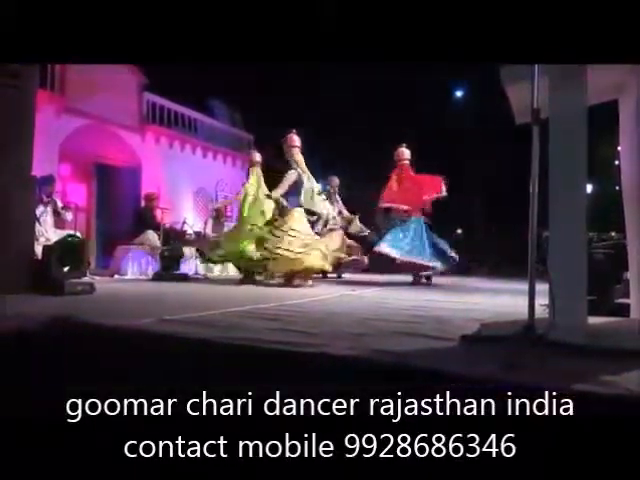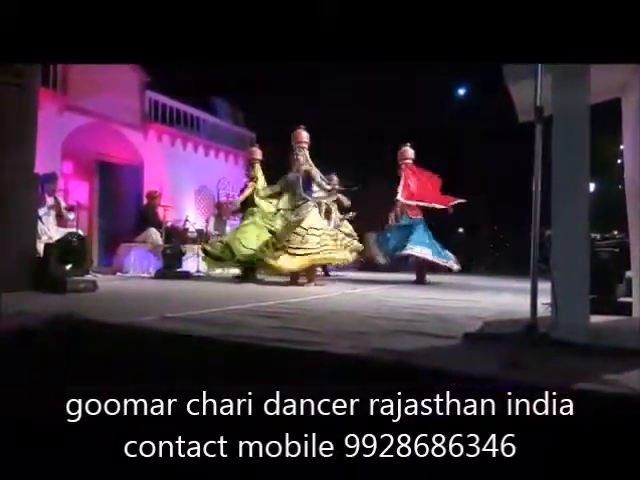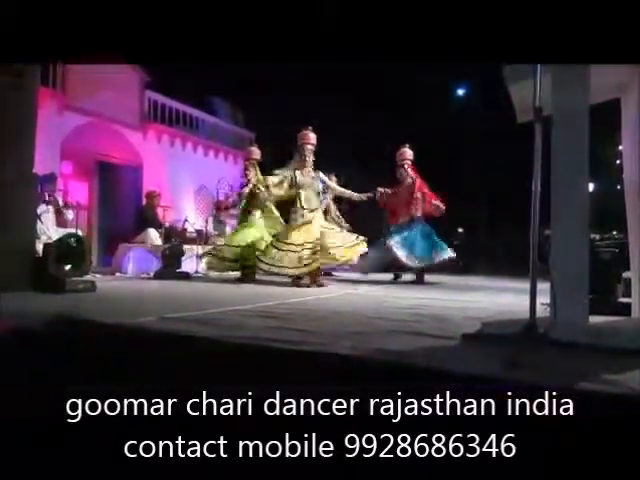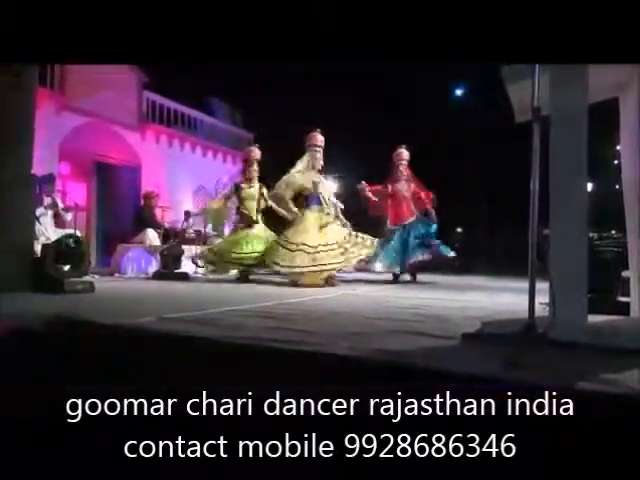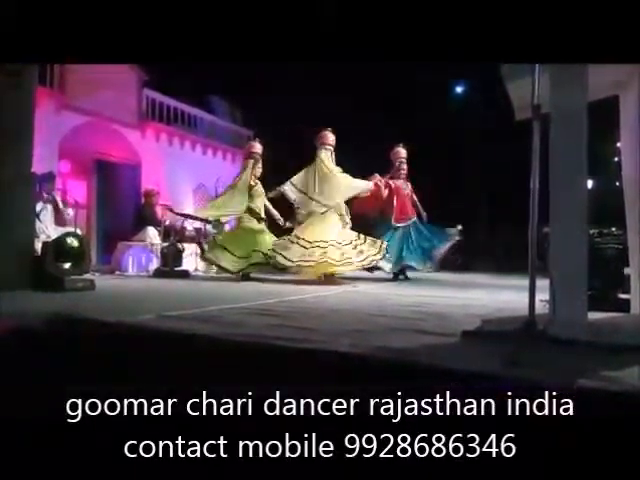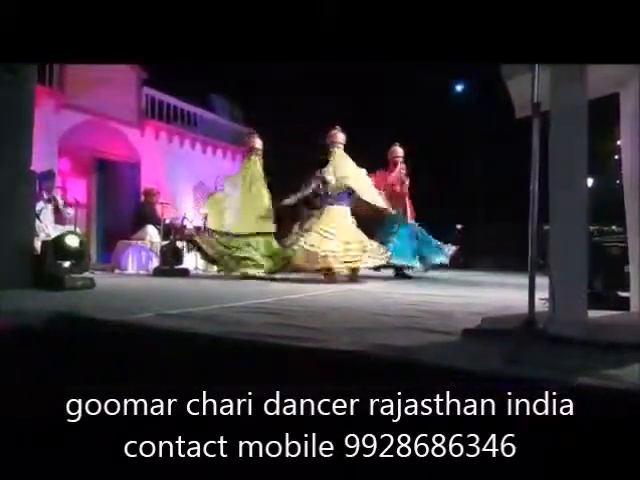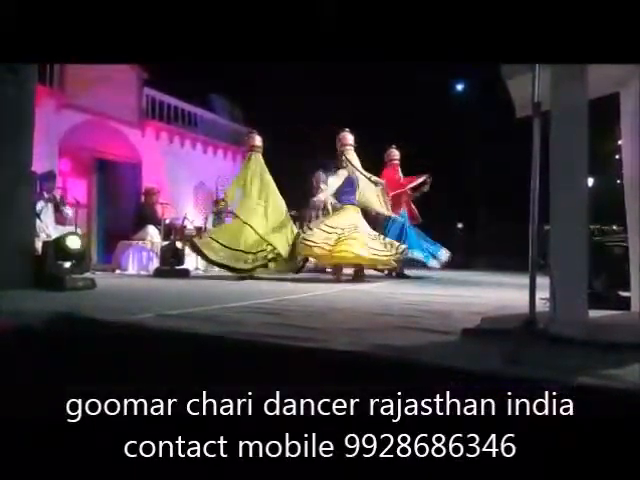
dt=0.2s
person 1, frame 1
left shoulder: (292, 173)
right shoulder: (302, 175)
left elbow: (280, 191)
left hip: (292, 215)
right hip: (294, 214)
left knee: (291, 244)
right knee: (293, 247)
left ankle: (303, 276)
person 1, frame 2
left shoulder: (311, 171)
right shoulder: (290, 176)
left elbow: (323, 185)
right elbow: (277, 189)
left wrist: (329, 190)
right wrist: (262, 193)
left hip: (310, 213)
right hip: (295, 216)
left knee: (310, 246)
right knee: (292, 245)
left ankle: (311, 277)
right ankle: (294, 275)
person 1, frame 3
left shoulder: (318, 175)
right shoulder: (293, 174)
left elbow: (335, 188)
right elbow: (275, 186)
left wrist: (356, 195)
left hip: (317, 216)
right hip: (300, 216)
left knee: (321, 243)
right knee: (296, 245)
left ankle: (315, 277)
right ankle: (296, 276)
person 1, frame 4
left shoulder: (320, 177)
right shoulder: (305, 175)
left elbow: (328, 196)
left hip: (323, 217)
right hip: (310, 216)
left knee: (332, 244)
right knee: (307, 246)
left ankle: (328, 277)
right ankle: (295, 277)
person 1, frame 5
left shoulder: (313, 173)
right shoulder: (330, 174)
left elbow: (294, 185)
right elbow: (347, 185)
right wrist: (366, 185)
left hip: (322, 215)
right hip: (328, 215)
right knee: (328, 244)
left ankle: (327, 274)
person 1, frame 6
left shoulder: (325, 172)
right shoulder: (350, 173)
left elbow: (311, 188)
right elbow: (361, 187)
left wrist: (294, 198)
left hip: (329, 211)
right hip: (344, 212)
left knee: (326, 240)
right knee: (347, 242)
left ankle: (329, 273)
right ankle: (353, 272)
person 1, frame 7
left shoulder: (343, 172)
right shoulder: (356, 173)
left elbow: (333, 186)
left wrist: (322, 196)
left hip: (346, 211)
right hip: (354, 211)
left ankle: (338, 272)
right ankle: (358, 273)
person 2, frame 1
left shoulder: (250, 186)
right shoulder: (261, 187)
left elbow: (240, 197)
left wrist: (221, 204)
left hip: (249, 221)
right hip: (256, 221)
left ankle: (248, 275)
right ankle: (248, 275)
person 2, frame 2
left shoulder: (253, 184)
right shoulder: (255, 184)
left elbow: (243, 196)
left wrist: (236, 202)
left hip: (253, 219)
right hip: (249, 219)
left knee: (248, 245)
right knee: (248, 247)
left ankle: (250, 273)
right ankle: (247, 273)
person 2, frame 3
left shoulder: (257, 187)
right shoulder: (245, 187)
left elbow: (263, 199)
right elbow: (241, 204)
left hip: (254, 221)
right hip: (244, 221)
right knee: (241, 245)
left ankle: (249, 274)
right ankle: (245, 274)
person 2, frame 4
left shoulder: (260, 187)
right shoulder: (238, 186)
left elbow: (269, 203)
right elbow: (225, 200)
left wrist: (284, 213)
left hip: (256, 223)
right hip: (242, 222)
right knee: (239, 246)
left ankle: (244, 274)
right ankle: (243, 274)
person 2, frame 5
left shoulder: (258, 184)
right shoulder: (246, 182)
left elbow: (264, 201)
left wrist: (276, 215)
left hip: (258, 221)
right hip: (249, 219)
left ankle: (244, 271)
right ankle: (244, 272)
person 2, frame 6
left shoulder: (246, 177)
right shoulder: (256, 178)
left hip: (246, 217)
right hip: (253, 219)
right knee: (256, 242)
right ankle: (250, 270)
person 2, frame 7
left shoulder: (243, 176)
right shoulder: (264, 177)
left elbow: (232, 193)
right elbow: (272, 197)
left hip: (243, 215)
right hip: (258, 215)
left knee: (241, 240)
left ankle: (244, 271)
right ankle: (248, 271)
person 3, frame 1
left shoulder: (396, 180)
right shoulder: (415, 180)
left elbow: (387, 200)
left hip: (401, 219)
right hip: (415, 218)
left knee: (408, 247)
right knee: (419, 247)
left ankle: (418, 276)
right ankle: (423, 275)
person 3, frame 2
left shoulder: (406, 179)
right shoulder: (416, 181)
left elbow: (401, 196)
left wrist: (394, 211)
left hip: (408, 218)
right hip: (414, 217)
left knee: (415, 248)
right knee: (418, 249)
left ankle: (421, 276)
right ankle: (421, 275)
person 3, frame 3
left shoulder: (413, 183)
right shoulder: (398, 188)
left elbow: (419, 196)
right elbow: (393, 202)
left wrist: (418, 210)
right wrist: (383, 195)
left hip: (412, 220)
right hip: (400, 221)
left knee: (416, 248)
right knee: (398, 249)
left ankle: (420, 276)
right ankle: (397, 273)
person 3, frame 4
left shoulder: (412, 185)
right shoulder: (389, 188)
left elbow: (423, 198)
right elbow: (379, 200)
left wrist: (431, 211)
right wrist: (367, 192)
left hip: (412, 220)
right hip: (396, 224)
left knee: (417, 246)
right knee: (395, 248)
left ankle: (413, 272)
right ankle: (396, 274)
person 3, frame 5
left shoulder: (407, 185)
right shoulder: (390, 183)
left elbow: (414, 199)
right elbow: (383, 197)
left wrist: (421, 211)
right wrist: (378, 184)
left hip: (410, 219)
right hip: (395, 220)
left knee: (410, 244)
right knee: (396, 245)
left ankle: (402, 270)
right ankle: (396, 271)
person 3, frame 6
left shoulder: (403, 183)
right shoulder: (394, 181)
right elbow: (394, 193)
right wrist: (402, 183)
left hip: (405, 217)
right hip: (397, 216)
left knee: (407, 242)
right knee: (399, 241)
left ankle: (401, 269)
right ankle: (398, 269)
person 3, frame 7
left shoulder: (401, 185)
left elbow: (408, 196)
left wrist: (420, 190)
right wrist: (420, 181)
left hip: (402, 215)
right hip: (397, 215)
left knee: (403, 242)
right knee: (401, 241)
left ankle: (398, 269)
right ankle: (398, 269)
